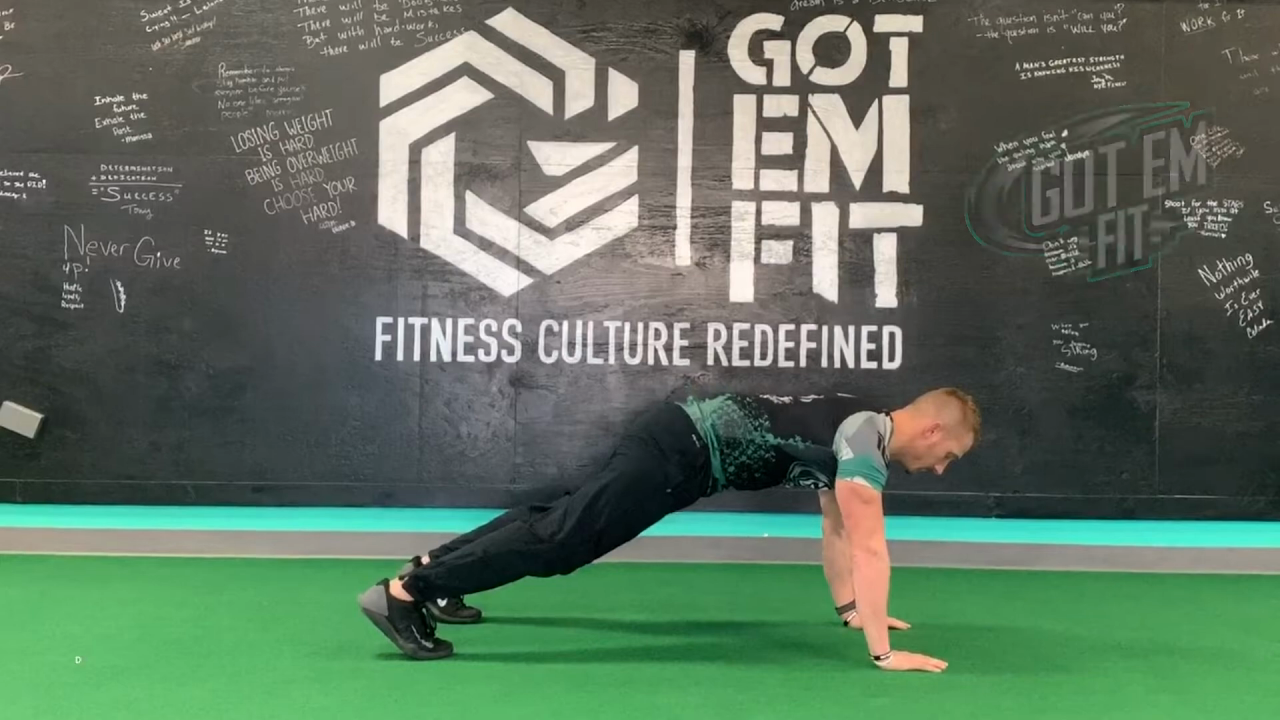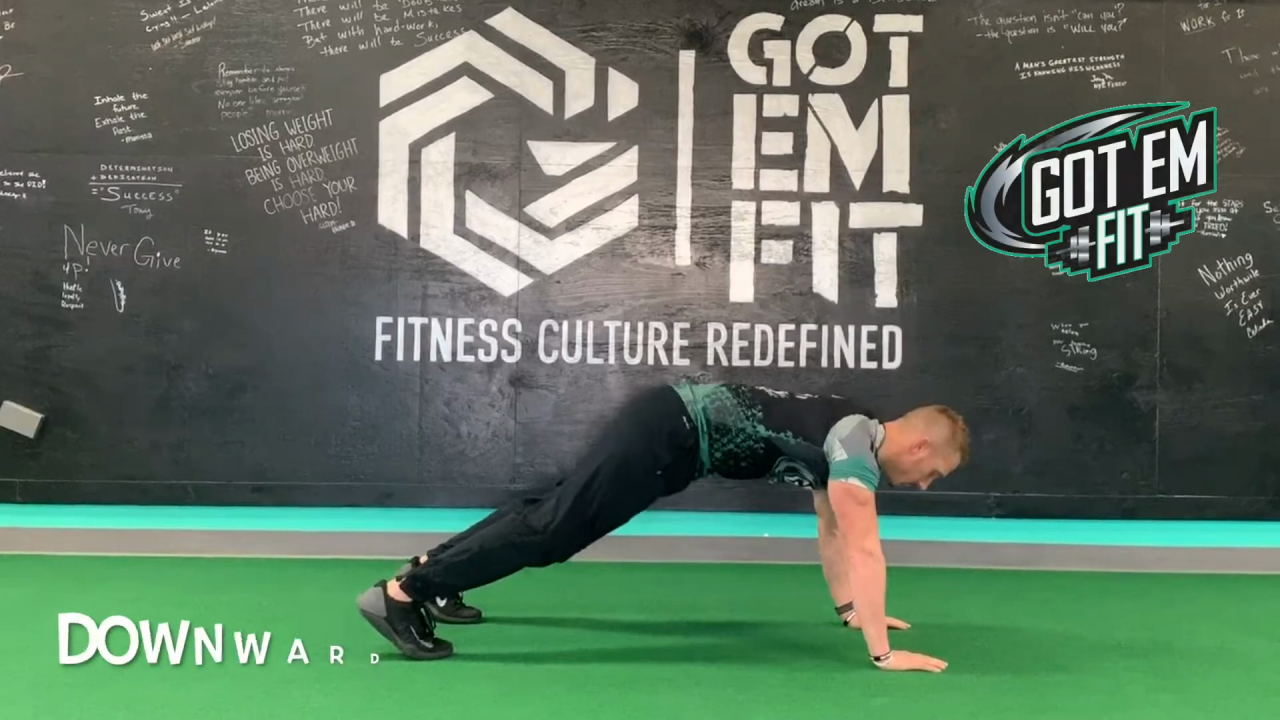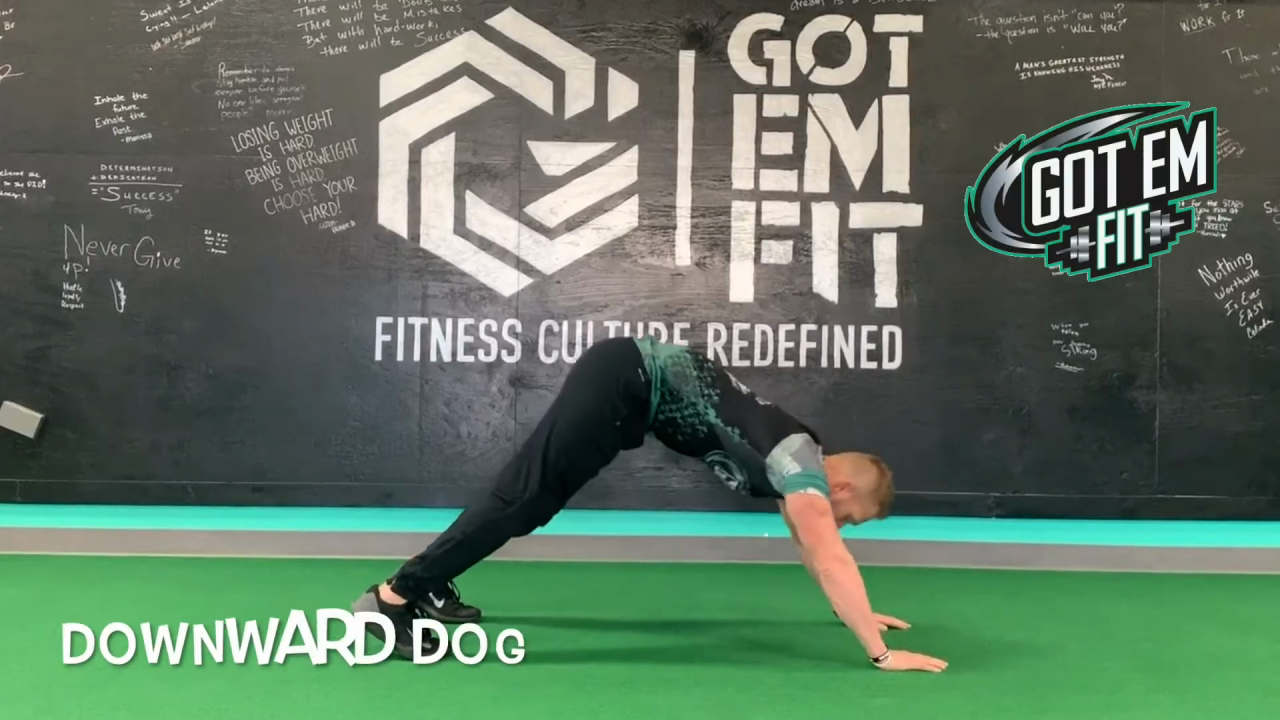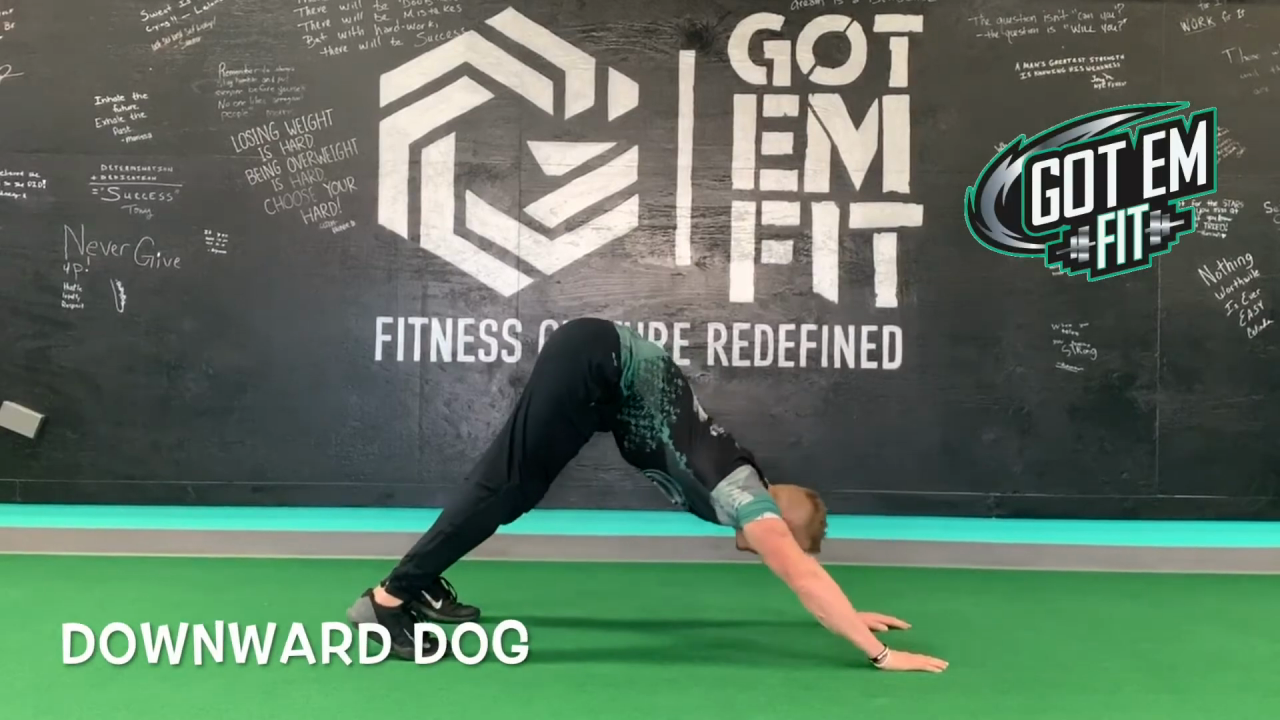
dt=0.4s
person 1, frame 1
left shoulder: (856, 431)
right shoulder: (865, 438)
left elbow: (836, 529)
right elbow: (868, 547)
left wrist: (849, 607)
right wrist: (882, 651)
left hip: (682, 439)
right hip: (678, 452)
left knee: (563, 517)
right knee: (560, 537)
left ankle: (433, 567)
right ankle: (404, 592)
person 1, frame 2
left shoulder: (847, 437)
right shoulder: (858, 442)
left elbow: (831, 530)
right elbow: (863, 549)
left wrist: (849, 607)
right wrist: (882, 651)
left hip: (673, 425)
right hip: (669, 432)
left knee: (557, 508)
right knee: (554, 526)
left ankle: (431, 567)
right ankle: (401, 594)
person 1, frame 3
left shoulder: (798, 458)
right shoulder: (795, 462)
left elbow: (811, 548)
right elbow: (832, 558)
left wrist: (851, 611)
right wrist: (881, 654)
left hip: (631, 378)
right hip: (624, 379)
left knee: (531, 488)
right knee: (528, 495)
left ankle: (428, 584)
right ankle: (392, 597)
person 1, frame 4
left shoulder: (743, 484)
right shoulder: (737, 493)
left elbow: (802, 572)
right elbow: (803, 577)
left wrist: (847, 613)
right wrist: (880, 654)
left hip: (600, 359)
right hip: (595, 361)
left knee: (512, 482)
right knee: (508, 485)
left ankle: (421, 585)
right ankle: (388, 599)
